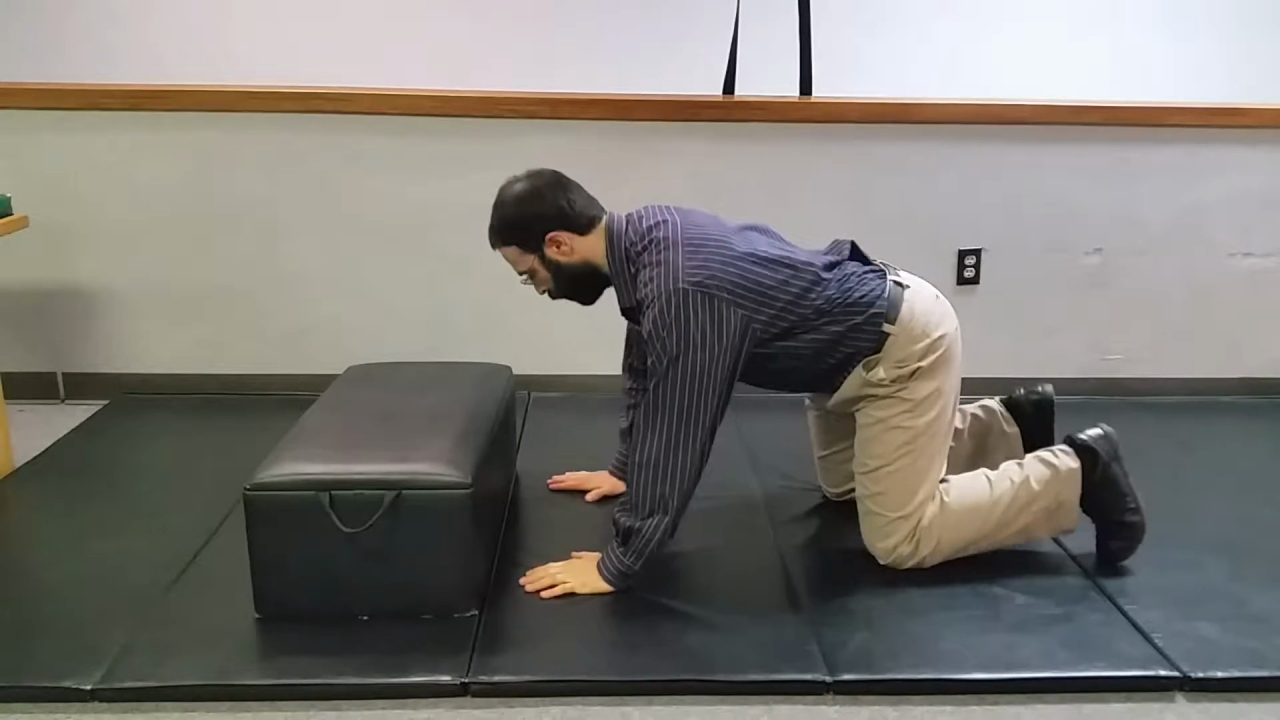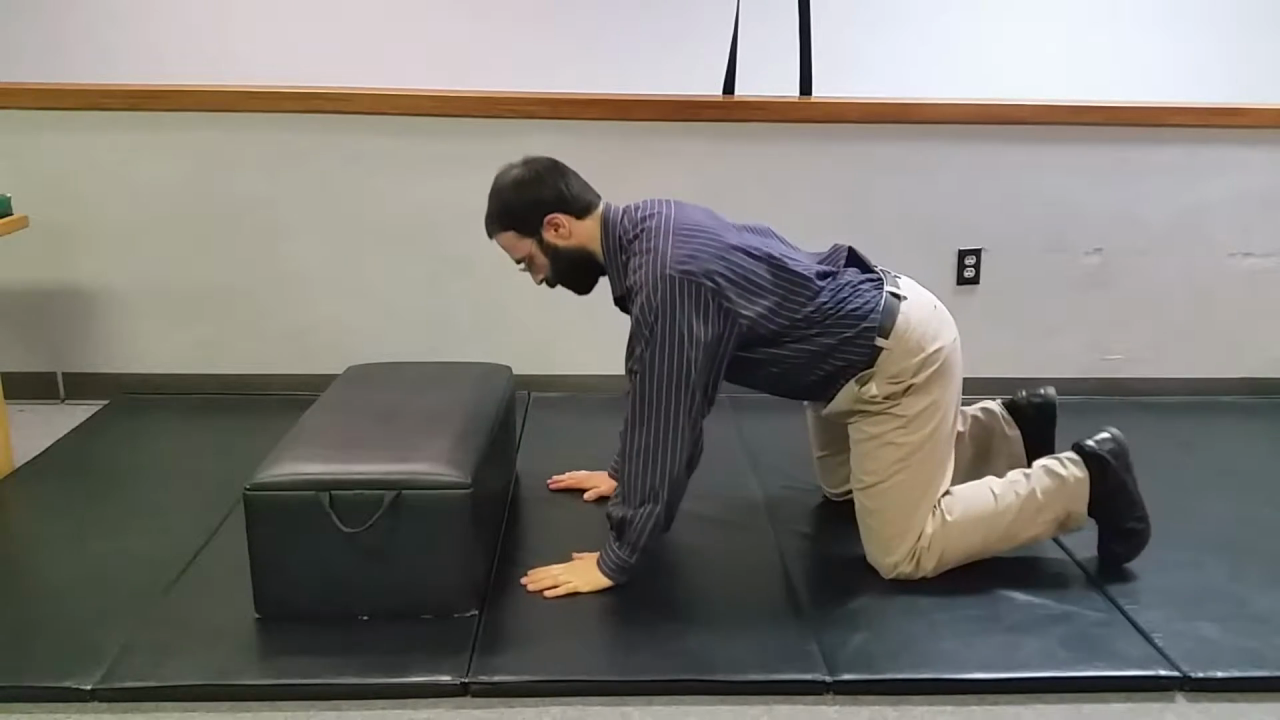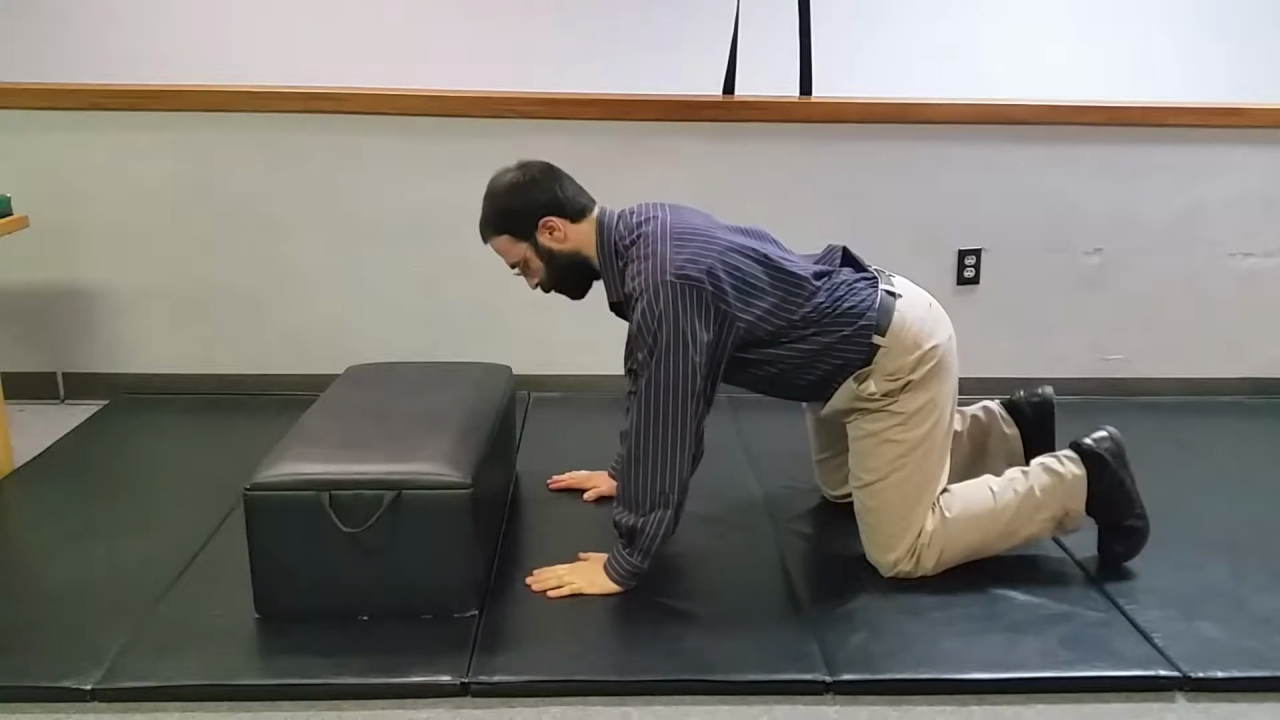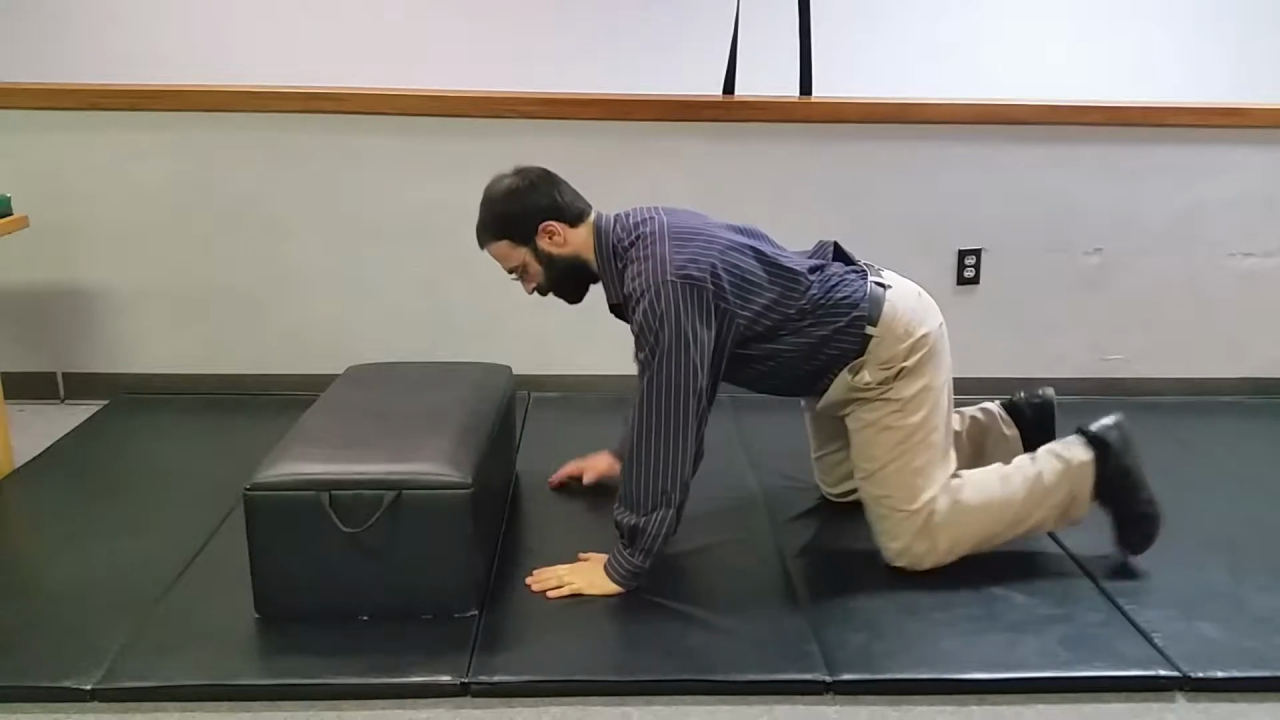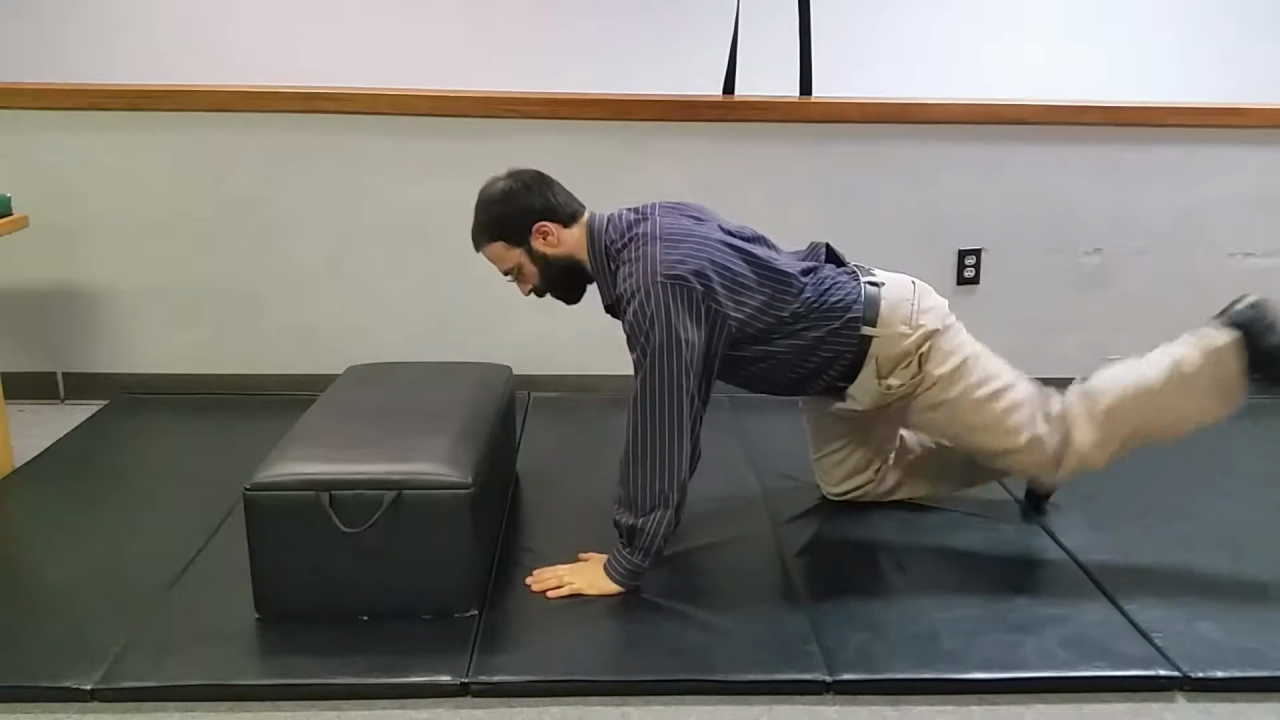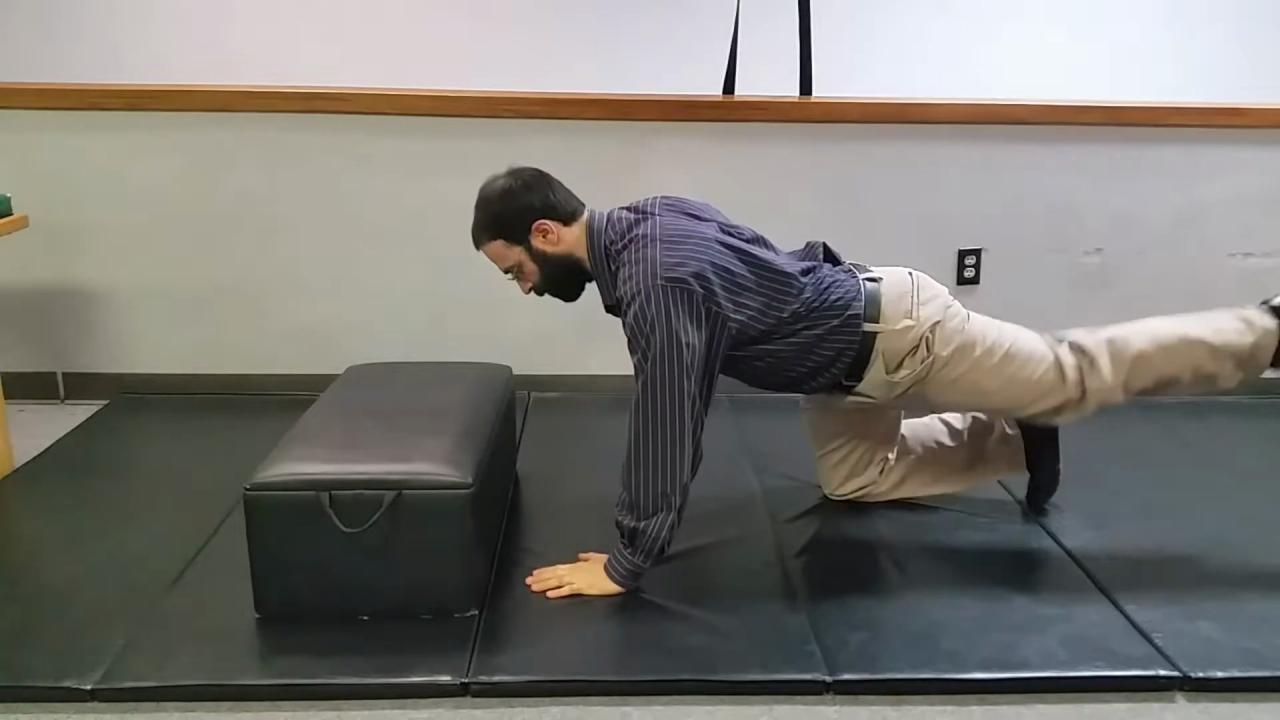
dt=0.3s
person 1, frame 1
left shoulder: (680, 287)
right shoulder: (645, 233)
left elbow: (678, 428)
right elbow: (647, 377)
left wrist: (616, 567)
right wrist: (621, 470)
left hip: (903, 343)
right hip: (864, 326)
left knee: (902, 539)
right knee: (845, 484)
left ankle: (1078, 471)
right ankle: (1011, 424)
person 1, frame 2
left shoulder: (669, 275)
right shoulder: (645, 227)
left elbow: (666, 420)
right elbow: (652, 382)
left wrist: (614, 562)
right wrist: (621, 474)
left hip: (898, 354)
right hip: (871, 328)
left knee: (903, 551)
right knee: (844, 484)
left ankle: (1085, 478)
right ankle: (1012, 427)
person 1, frame 3
left shoulder: (666, 278)
right shoulder: (641, 233)
left elbow: (669, 423)
right elbow: (650, 382)
left wrist: (623, 566)
right wrist: (623, 473)
left hip: (895, 351)
right hip: (863, 330)
left knee: (903, 549)
right knee: (844, 486)
left ankle: (1080, 477)
right ankle: (1011, 425)
person 1, frame 4
left shoulder: (664, 278)
right shoulder: (638, 236)
left elbow: (672, 424)
right elbow: (664, 385)
left wrist: (624, 566)
right wrist: (621, 457)
left hip: (890, 345)
right hip: (858, 331)
left knee: (916, 536)
right knee: (844, 483)
left ankle: (1085, 465)
right ankle: (1009, 426)
person 1, frame 5
left shoulder: (653, 282)
right shoulder: (643, 225)
left elbow: (666, 429)
left wrist: (623, 566)
right wrist: (657, 354)
left hip: (894, 339)
right hip: (856, 324)
left knee: (1056, 441)
right knee: (854, 481)
right ankle: (1013, 425)
person 1, frame 6
left shoulder: (654, 283)
right shoulder: (642, 219)
left elbow: (666, 430)
left wrist: (624, 566)
left hip: (896, 332)
right hip: (856, 314)
left knee: (1077, 372)
right knee: (856, 480)
right ankle: (1015, 436)
